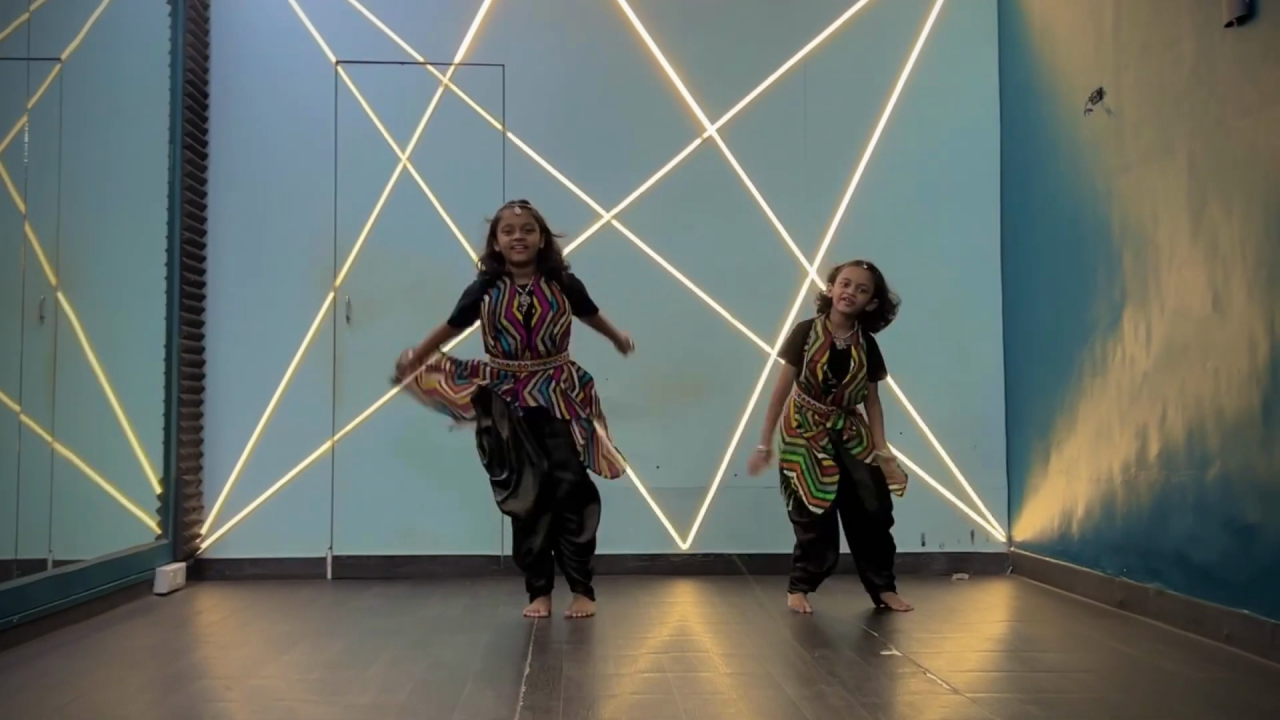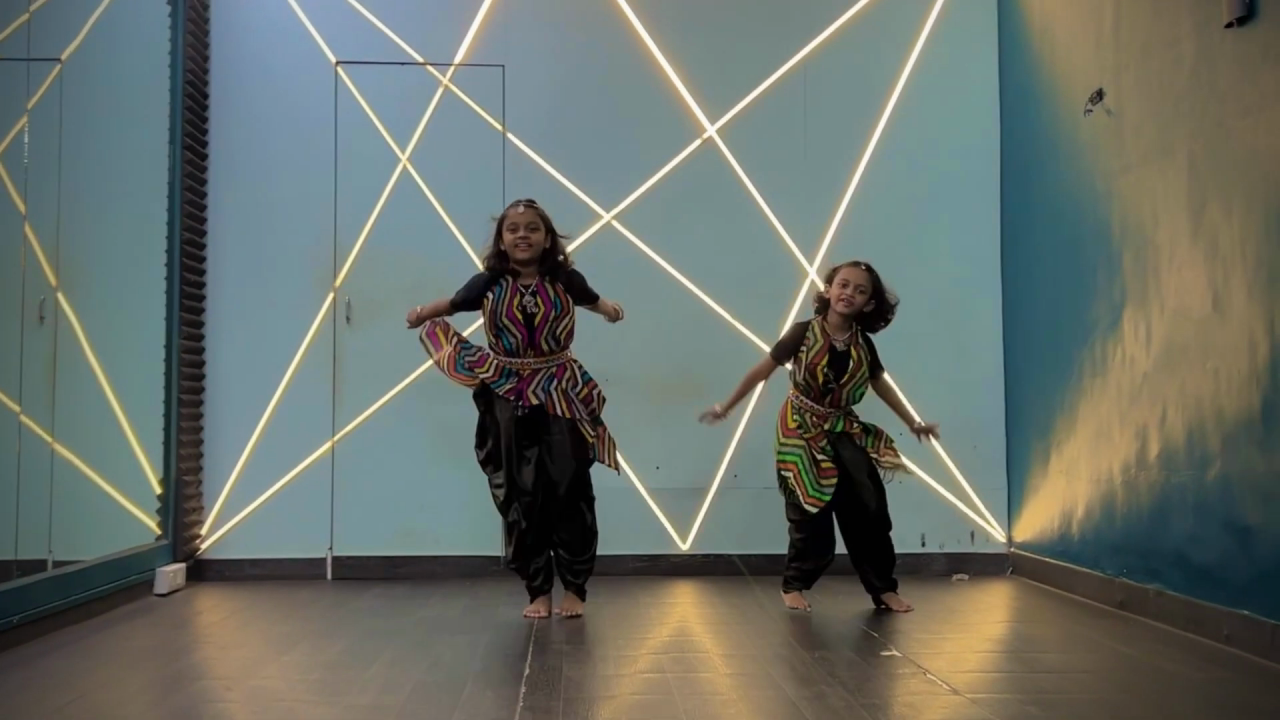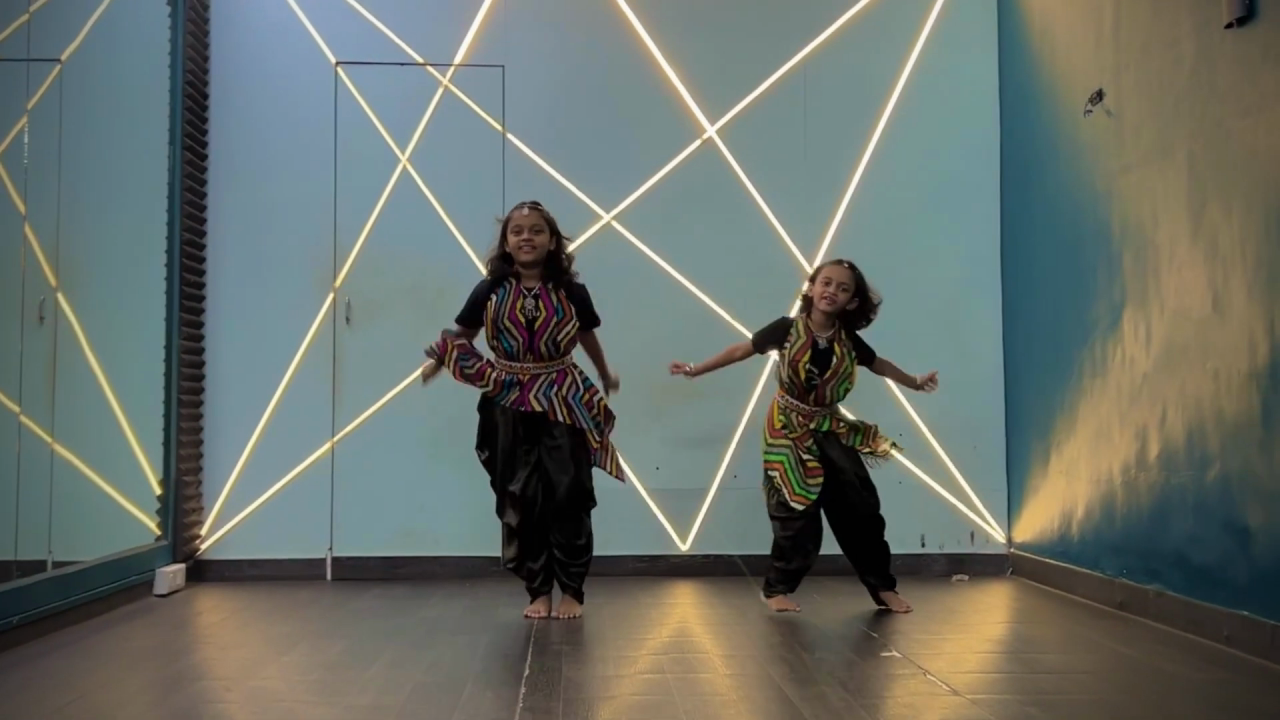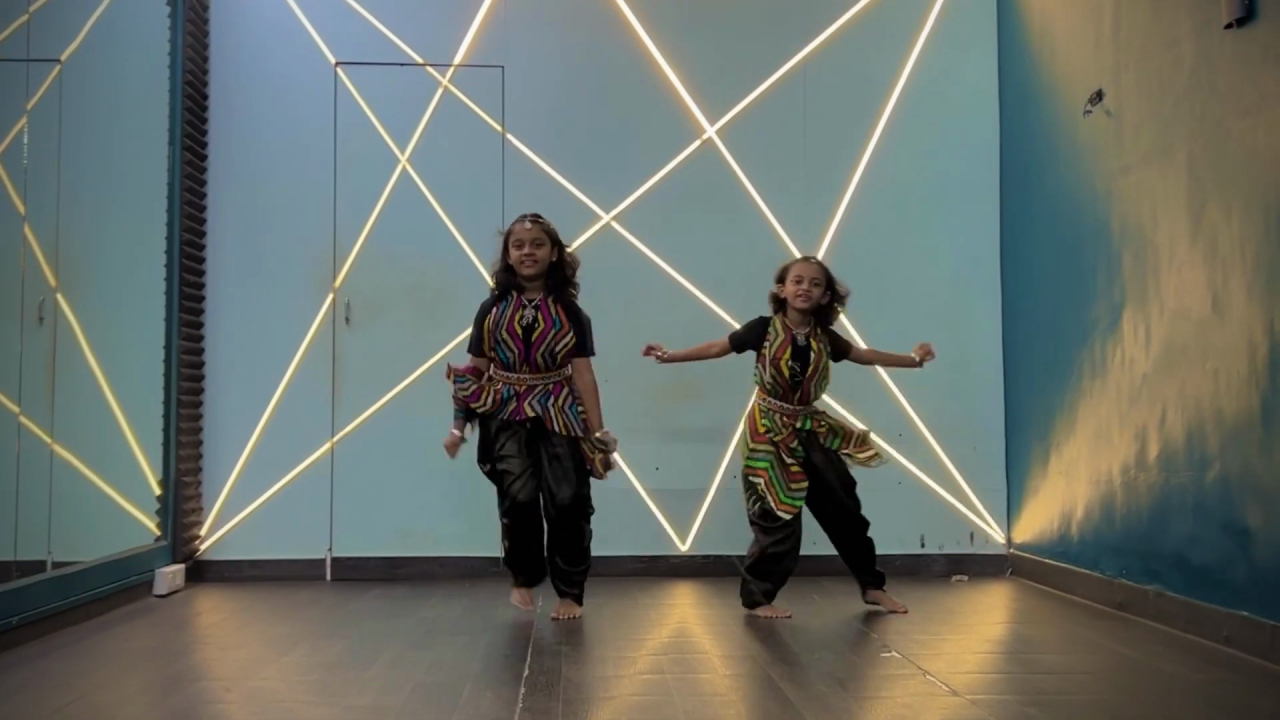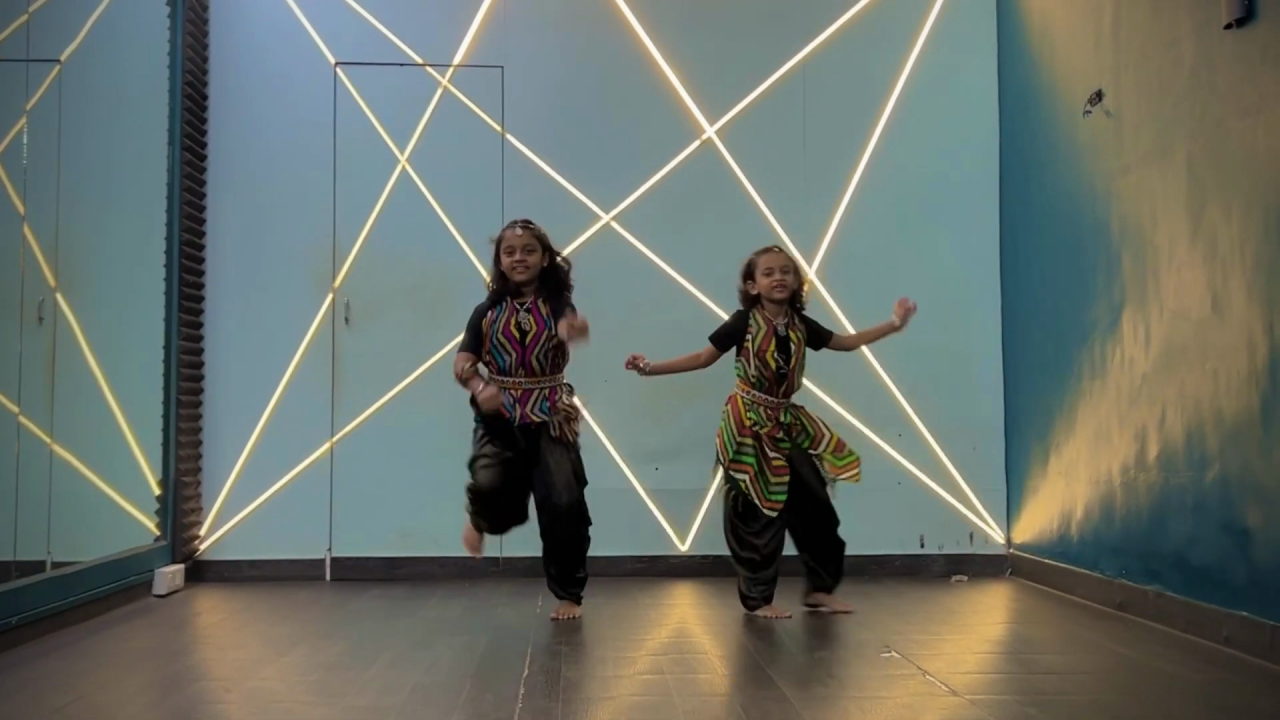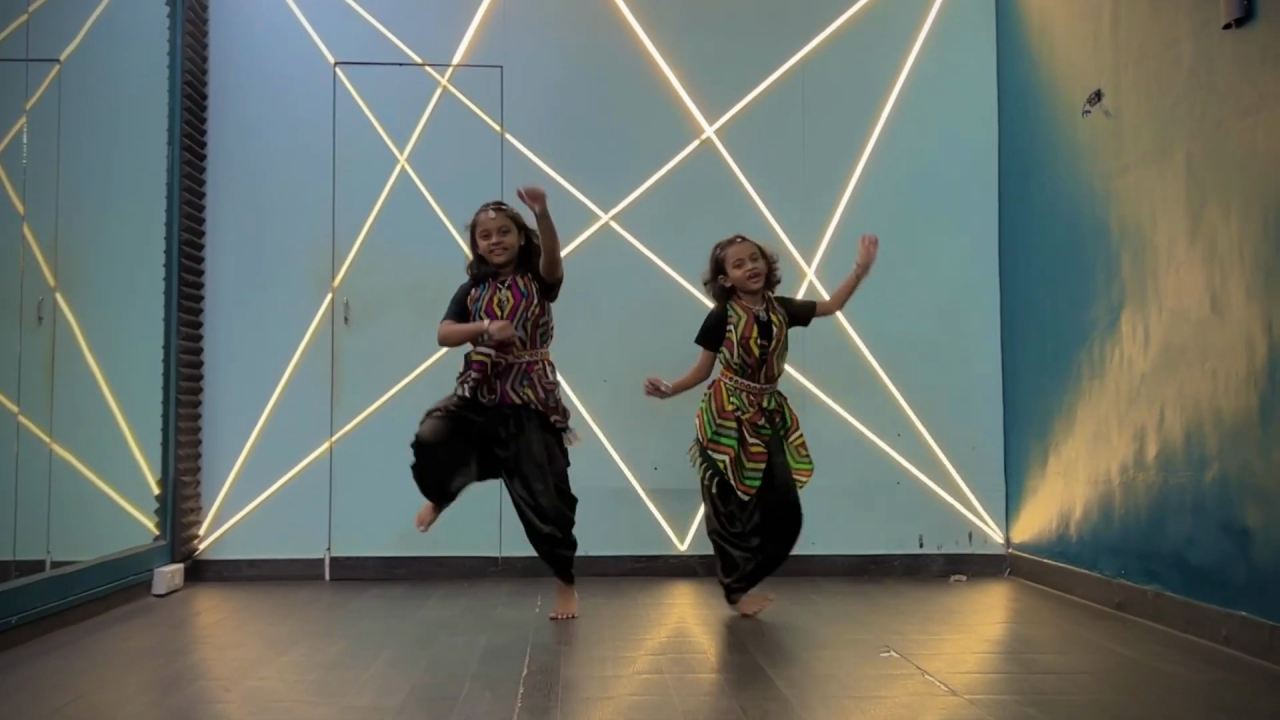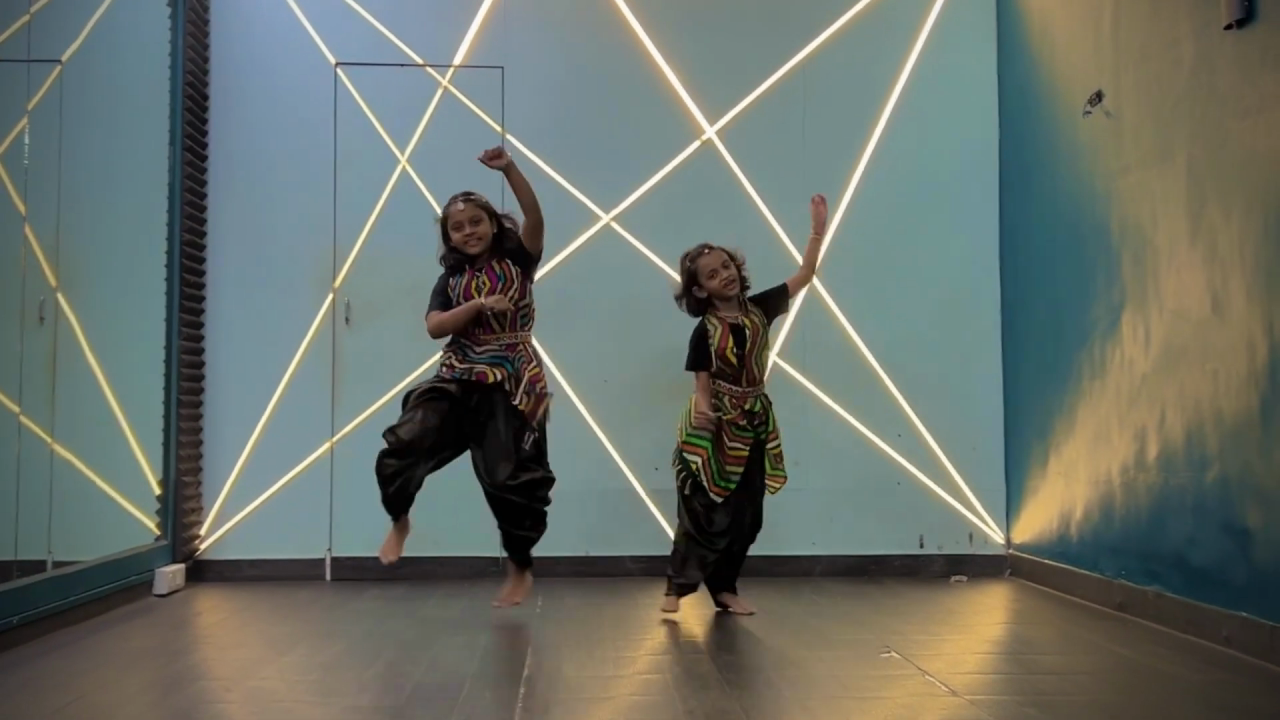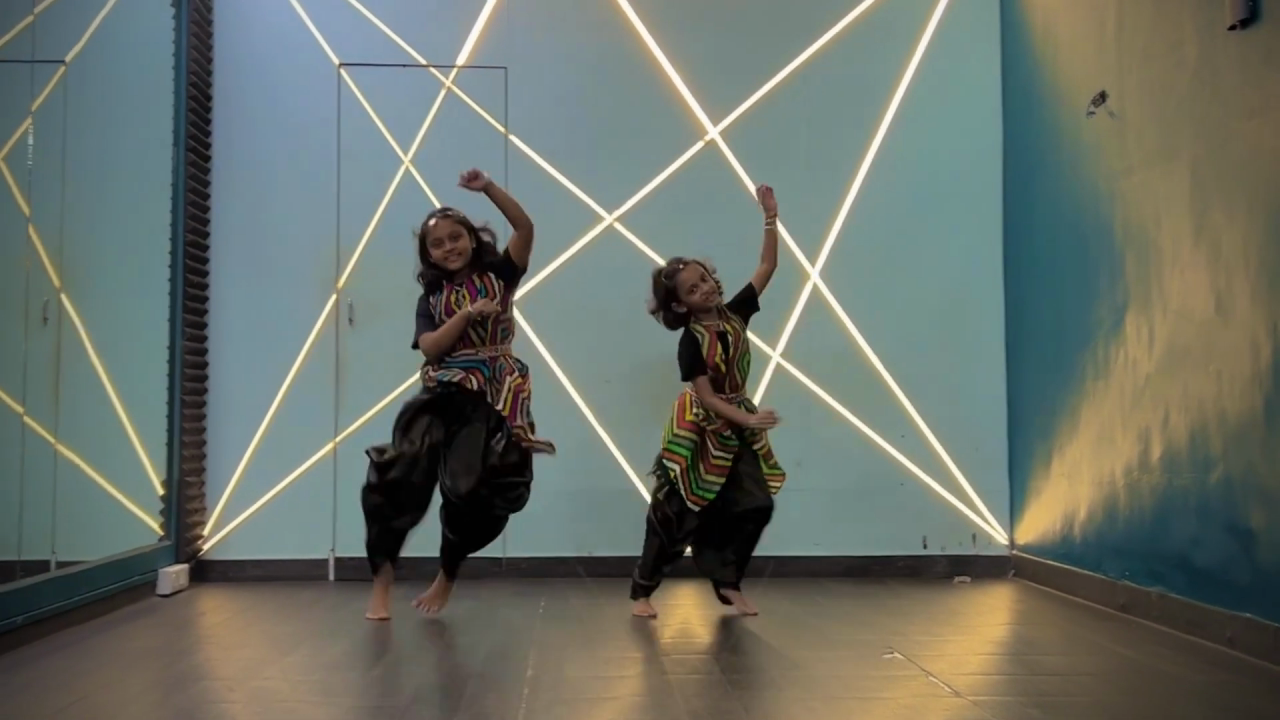
dt=0.1s
person 1, frame 1
left shoulder: (563, 285)
right shoulder: (483, 291)
left elbow: (591, 315)
right elbow: (450, 328)
left wrist: (618, 338)
right wrist: (417, 356)
left hip: (557, 398)
right hip: (505, 400)
left knee: (571, 491)
right knee: (523, 497)
left ankle: (581, 588)
right ankle: (539, 590)
person 1, frame 2
left shoulder: (568, 282)
right shoulder: (487, 285)
left elbow: (591, 299)
right elbow: (452, 304)
left wrist: (607, 308)
right wrist: (423, 315)
left hip: (560, 397)
right hip: (506, 400)
left knee: (567, 492)
right knee: (519, 496)
left ankle: (573, 588)
right ankle: (538, 590)
person 1, frame 3
left shoulder: (571, 291)
right shoulder: (490, 291)
left elbow: (587, 335)
right elbow: (461, 333)
left wrist: (606, 375)
right wrist: (438, 361)
left hip: (562, 403)
right hip: (508, 404)
left knee: (567, 495)
right knee: (519, 499)
left ankle: (571, 591)
right ankle: (538, 591)
person 1, frame 4
left shoulder: (566, 306)
right shoulder: (493, 307)
left elbow: (582, 369)
right elbow: (472, 368)
left wrist: (598, 428)
right wrist: (457, 424)
left hip: (557, 413)
right hip: (505, 415)
left knee: (567, 503)
right knee: (520, 497)
left ankle: (569, 593)
right ankle: (524, 578)
person 1, frame 5
left shoulder: (557, 306)
right shoulder: (487, 311)
left elbow: (575, 327)
right elbow: (462, 364)
left wrist: (573, 327)
right wrist: (480, 387)
left hip: (549, 417)
right hip: (499, 417)
left knee: (564, 507)
right knee: (491, 487)
left ankle: (569, 594)
right ankle: (481, 517)
person 1, frame 6
left shoulder: (538, 281)
right shoulder: (471, 292)
left elbow: (552, 253)
right elbow: (444, 334)
left wrist: (540, 210)
right wrist: (484, 327)
left hip: (531, 396)
right hip: (479, 391)
left knee: (543, 492)
right knee: (432, 439)
left ankle: (565, 583)
right ankle: (438, 495)
person 1, frame 7
left shoulder: (518, 263)
right shoulder: (450, 281)
left elbow: (534, 217)
right elbow: (435, 328)
left wrist: (509, 170)
right wrist: (478, 305)
left hip: (511, 379)
right hip: (460, 376)
left knee: (508, 475)
right knee: (404, 444)
left ankle: (519, 566)
right ankle: (399, 521)
person 1, frame 8
left shoulder: (497, 277)
right shoulder: (431, 297)
left elbow: (525, 228)
right elbow: (429, 348)
left wrist: (490, 188)
right wrist: (466, 313)
left hip: (490, 394)
right hip: (441, 390)
left knee: (466, 485)
right knee: (395, 470)
left ankle: (448, 573)
right ankle: (383, 571)
person 2, frame 1
left shoulder: (867, 345)
right shoulder: (807, 332)
left elbow: (872, 402)
right elbow: (782, 387)
left wrist: (884, 453)
right wrist: (765, 443)
left hip: (848, 430)
right hip: (805, 429)
left knee: (873, 509)
right knee: (815, 513)
left ankle: (883, 587)
right ankle: (800, 587)
person 2, frame 2
left shoulder: (863, 344)
right shoulder: (804, 333)
left elbow: (880, 384)
right elbow: (763, 369)
left wrist: (912, 423)
right wrist: (726, 406)
left hip: (845, 429)
right hip: (802, 428)
left knee: (870, 511)
right knee: (812, 513)
left ankle: (884, 588)
right ankle: (795, 584)
person 2, frame 3
left shoulder: (849, 341)
right shoulder: (786, 329)
left elbow: (878, 365)
right elbow: (741, 351)
left wrist: (915, 383)
right wrist: (695, 370)
left hip: (832, 430)
right hip: (788, 429)
left knee: (862, 507)
right knee: (797, 511)
left ankle: (883, 587)
right ankle: (778, 588)
person 2, frame 4
left shoulder: (824, 335)
right shoulder: (762, 329)
left elbow: (863, 355)
right elbow: (719, 347)
left wrist: (911, 360)
right wrist: (671, 356)
left hip: (811, 428)
right hip: (768, 430)
left knee: (844, 510)
right knee: (778, 516)
left ankle: (873, 586)
right ankle: (758, 596)
person 2, frame 5
left shoulder: (802, 325)
right shoulder: (743, 323)
left elbow: (846, 342)
right elbow: (704, 358)
left wrist: (893, 325)
right wrist: (652, 368)
left hip: (787, 422)
right hip: (749, 423)
left knee: (815, 507)
right knee: (759, 513)
left ankle: (820, 588)
right ankle: (757, 598)
person 2, frame 6
left shoulder: (779, 308)
right shoulder: (722, 318)
left elbow: (832, 305)
right elbow: (703, 370)
left wrist: (862, 267)
right wrist: (668, 389)
left hip: (769, 410)
right hip: (731, 412)
left knee: (782, 508)
right knee: (738, 506)
left ankle: (748, 583)
right ankle: (738, 587)
person 2, frame 7
left shoulder: (759, 308)
right shoulder: (704, 333)
left elbow: (804, 275)
right elbow: (702, 389)
left wrist: (817, 229)
right wrist: (702, 414)
left hip: (755, 416)
right hip: (717, 421)
left knee: (746, 512)
right knee: (706, 504)
left ankle: (723, 588)
right ankle: (679, 585)
person 2, frame 8
left shoulder: (735, 312)
right shoulder: (689, 342)
left elbow: (768, 265)
right elbow: (707, 396)
left wrist: (770, 217)
right wrist: (748, 416)
left hip: (735, 426)
right hip: (699, 428)
left knee: (755, 505)
right knee: (676, 510)
left ankle: (729, 585)
right ankle: (642, 590)
